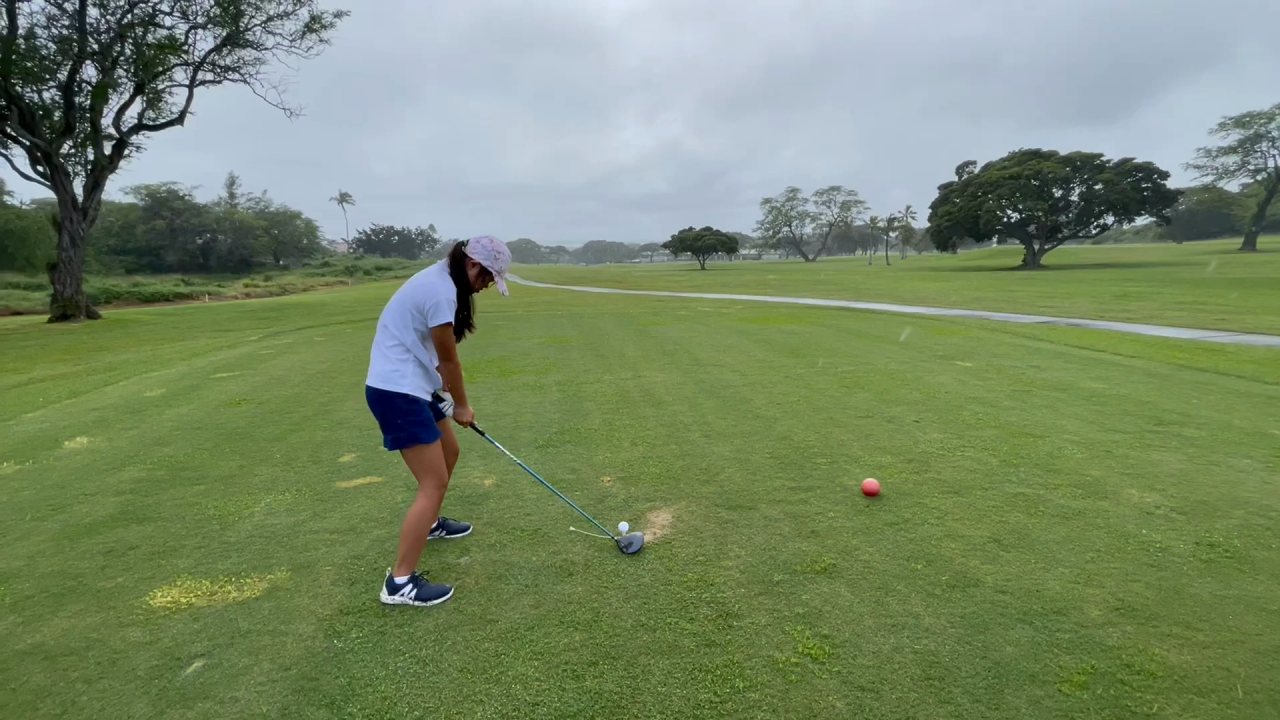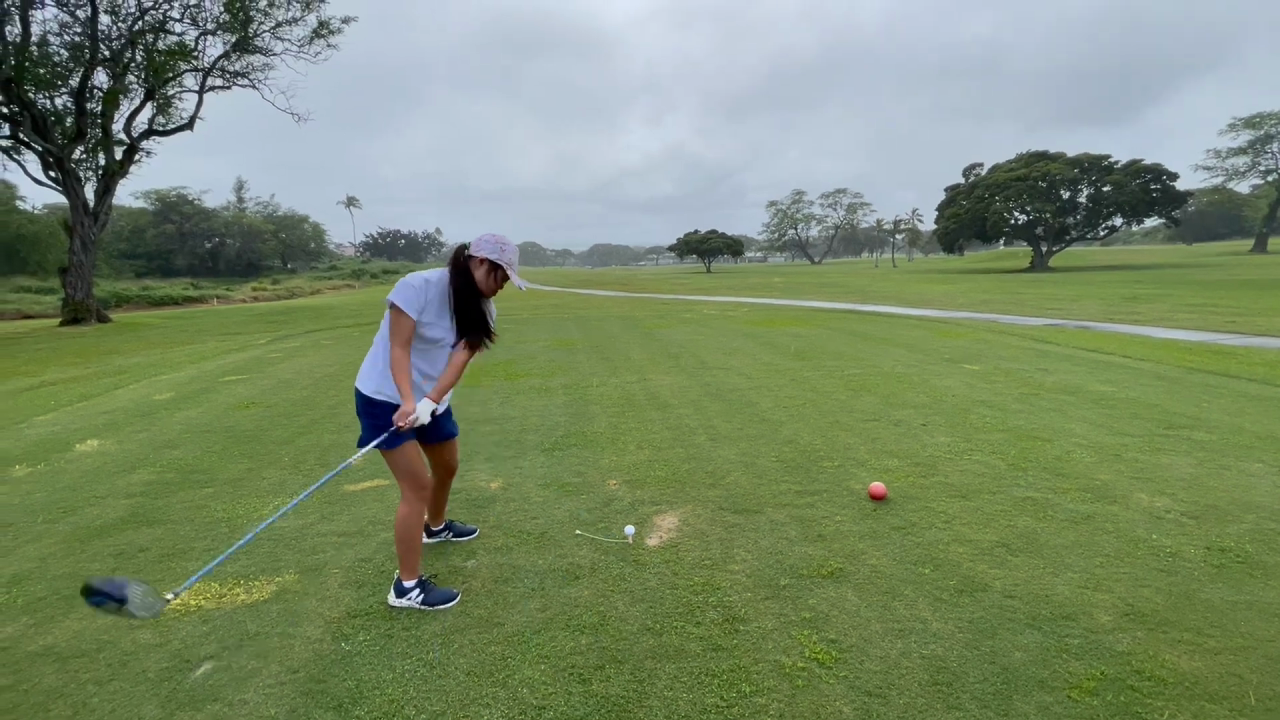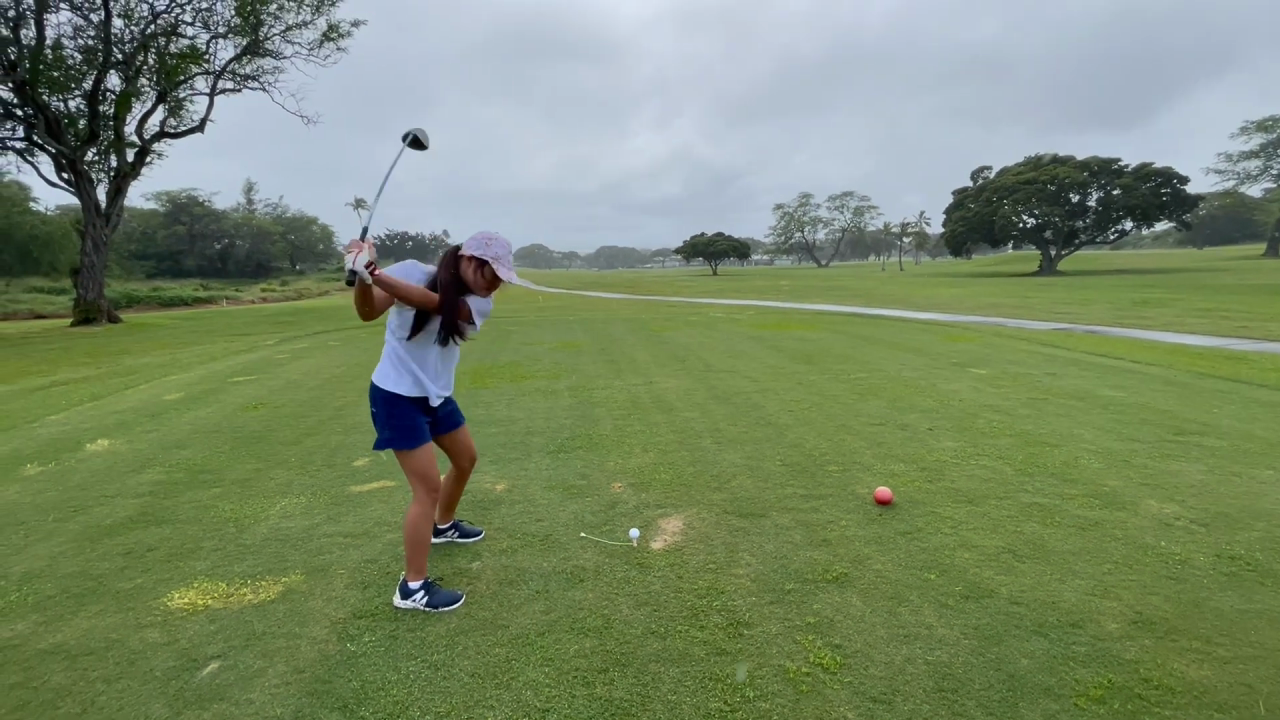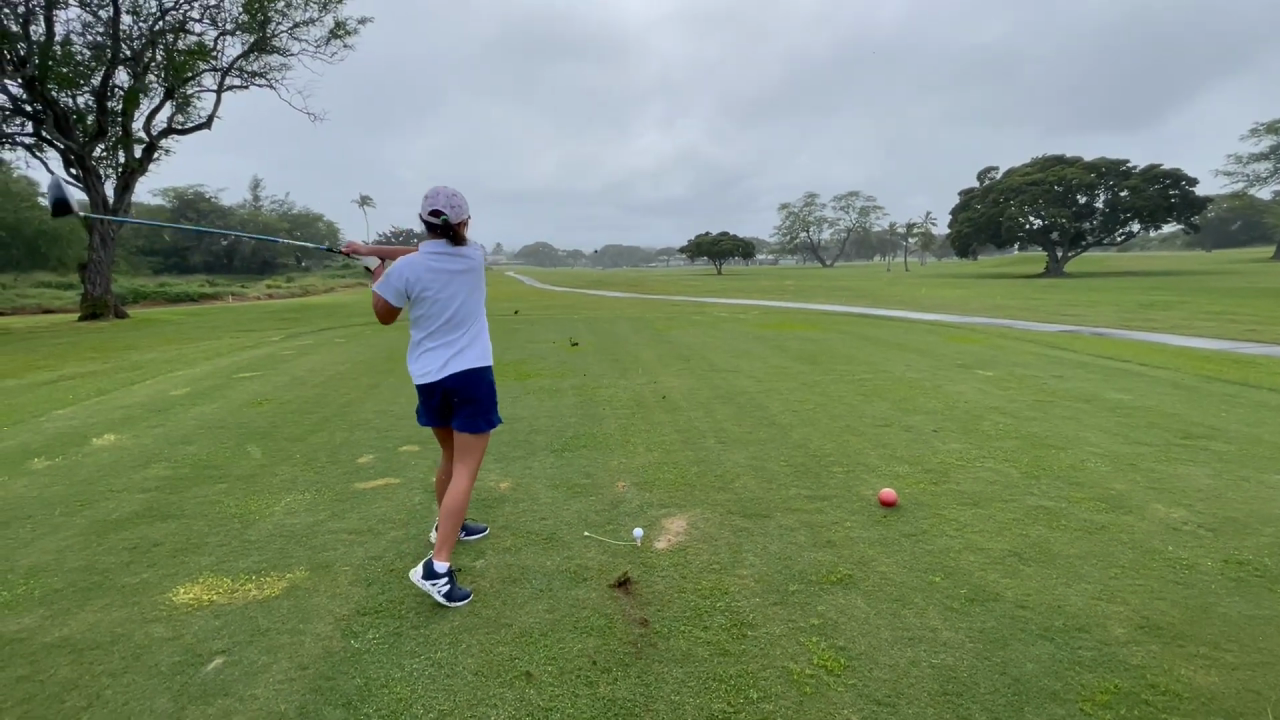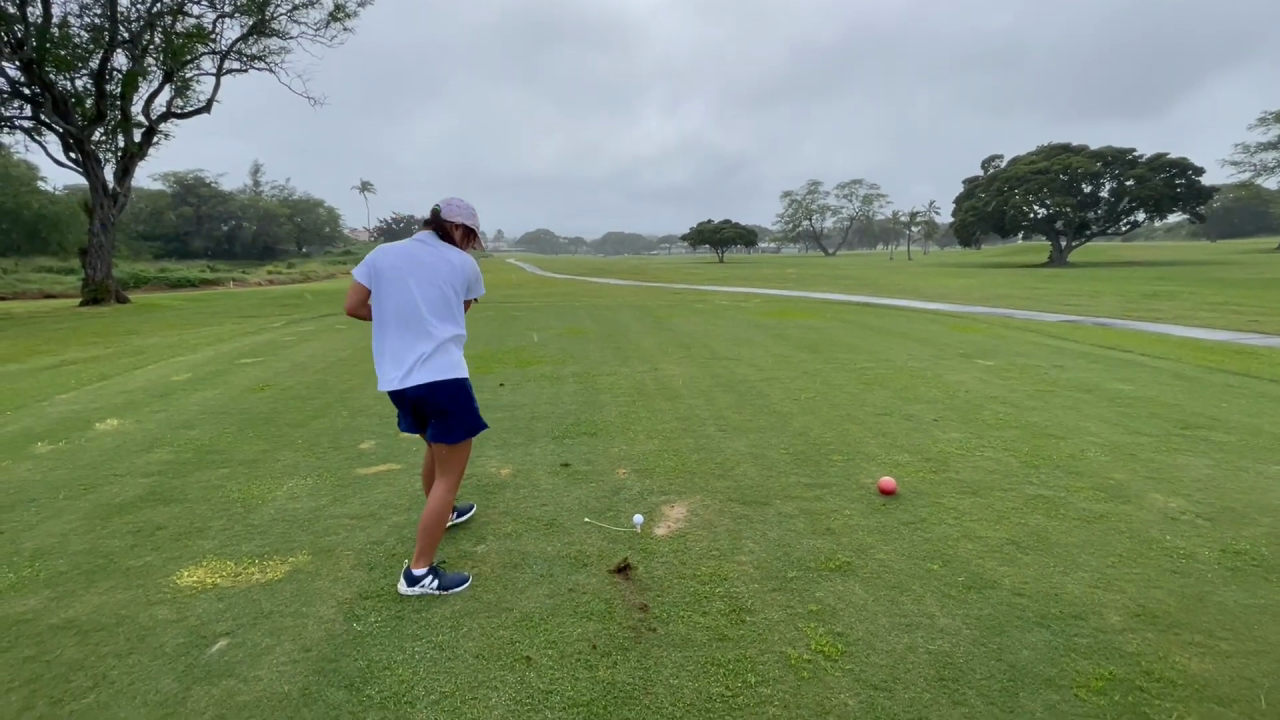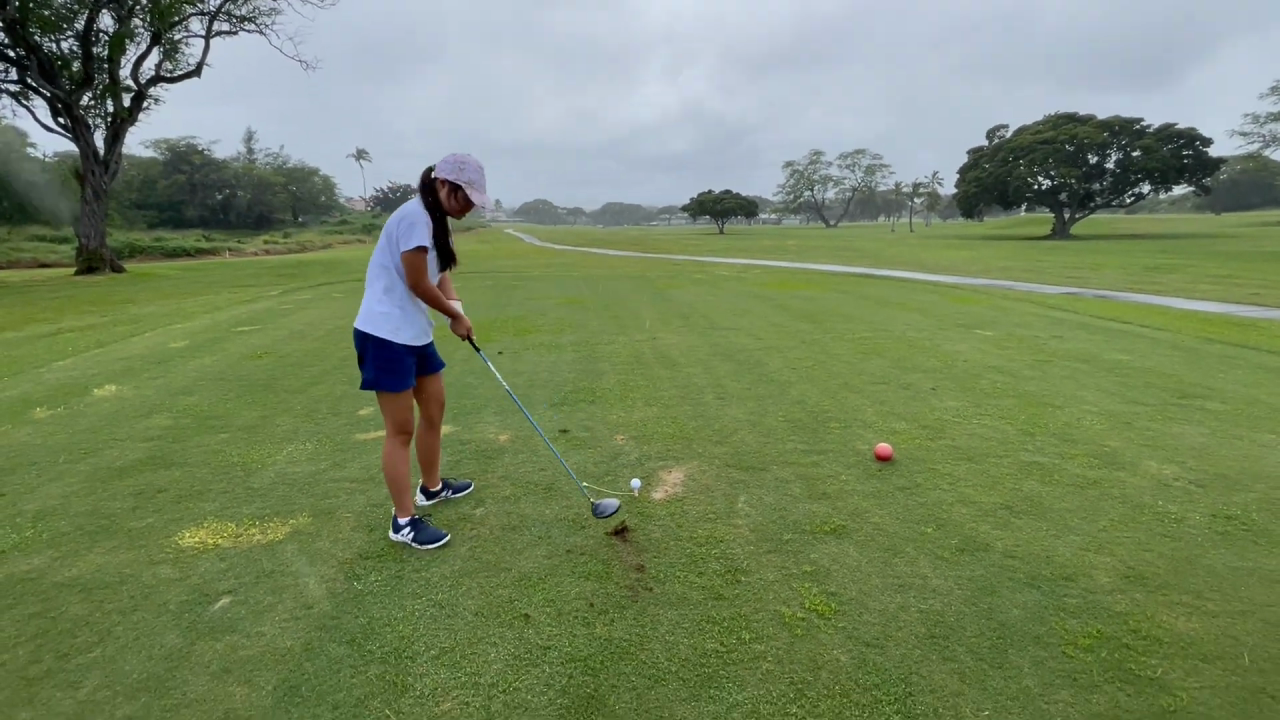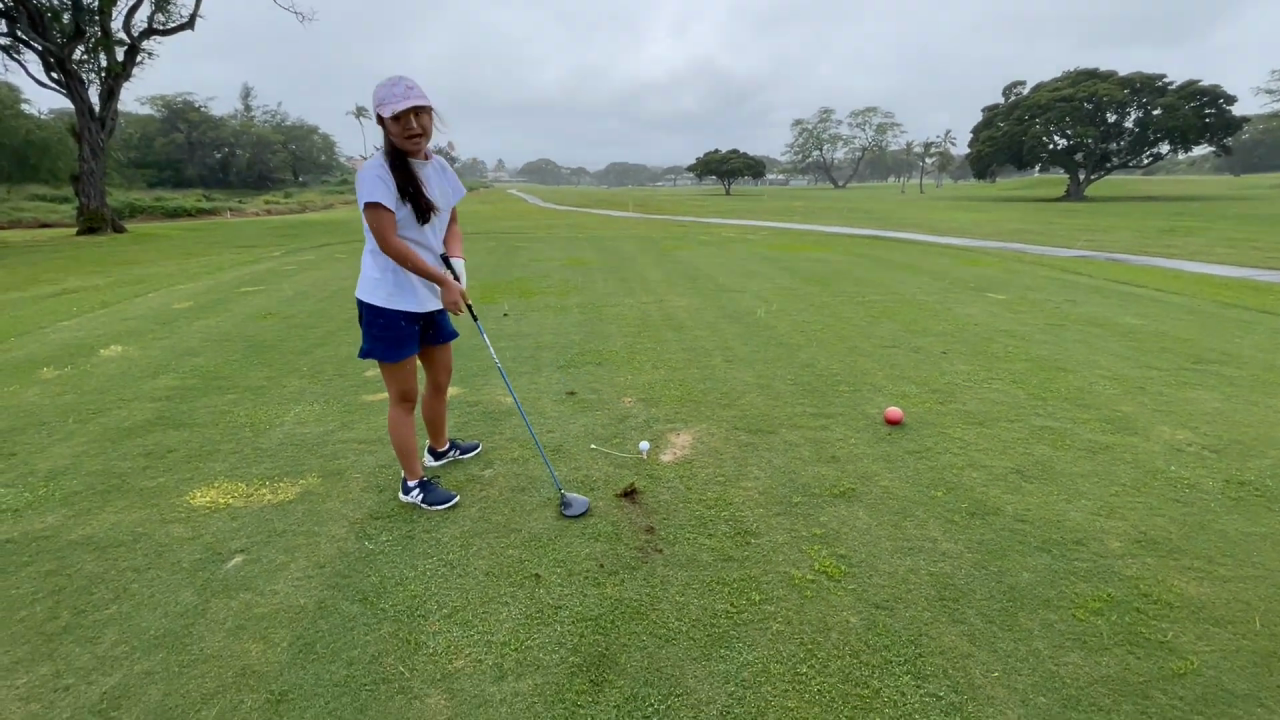
dt=0.7s
person 1, frame 1
left shoulder: (442, 280)
right shoulder: (441, 292)
right elbow: (448, 358)
left wrist: (448, 395)
right wrist: (462, 405)
left hip: (414, 387)
right hip: (397, 392)
left knee: (447, 452)
right knee: (433, 482)
left ankle: (432, 523)
right ankle: (400, 582)
person 1, frame 2
left shoulder: (479, 307)
right shoulder: (419, 286)
left elbow: (461, 357)
right elbow: (398, 348)
left wrist: (429, 404)
right wrist: (407, 401)
left hip: (431, 400)
right hip: (385, 398)
left knee: (447, 467)
right knee: (417, 486)
left ankle: (436, 526)
right ankle: (407, 585)
person 1, frame 3
left shoulder: (478, 304)
right shoulder: (414, 272)
left elbow: (424, 298)
right elbow: (368, 311)
left wrist: (372, 272)
right wrist: (364, 269)
left hip: (433, 392)
right hip: (395, 394)
left knee: (465, 458)
right knee: (428, 487)
left ankle: (443, 526)
right ankle: (412, 587)
person 1, frame 4
left shoulder: (404, 270)
right shoulder: (474, 256)
left elbow: (384, 316)
left wrist: (380, 270)
right wrist: (374, 249)
left hip: (429, 379)
right hip: (472, 374)
left knee: (451, 454)
right knee: (466, 470)
left ankle: (447, 525)
right ankle: (436, 567)
person 1, frame 5
left shoulder: (382, 254)
right shoulder: (464, 265)
left elbow: (354, 306)
left hip: (398, 381)
right hip: (444, 378)
left knee: (438, 451)
right knee: (449, 473)
left ankle: (440, 512)
right ankle: (418, 572)
person 1, frame 6
left shoulder: (432, 219)
right shoulder: (415, 217)
left elbow: (439, 275)
right elbow: (418, 285)
left wrist: (456, 306)
right wrist: (455, 315)
left hip: (414, 333)
right hip: (385, 335)
left knee: (434, 409)
right knee: (401, 429)
left ankle: (432, 486)
right ankle: (404, 520)
person 1, frame 7
left shoulder: (440, 168)
right shoulder: (376, 171)
left elbow: (451, 224)
right elbow: (388, 242)
left wrist: (457, 264)
right wrist: (442, 279)
left hip: (429, 299)
right hip: (388, 303)
left knee: (440, 378)
right knee: (404, 396)
left ankle: (439, 447)
right ankle: (413, 483)
